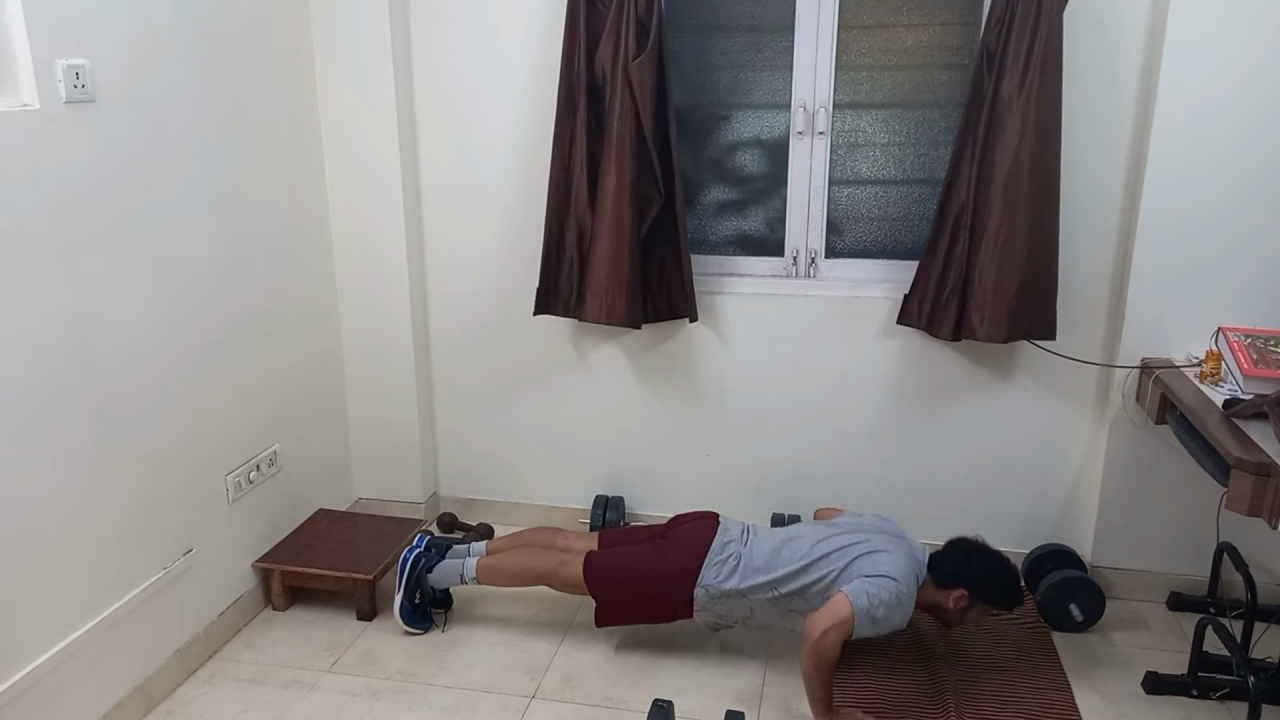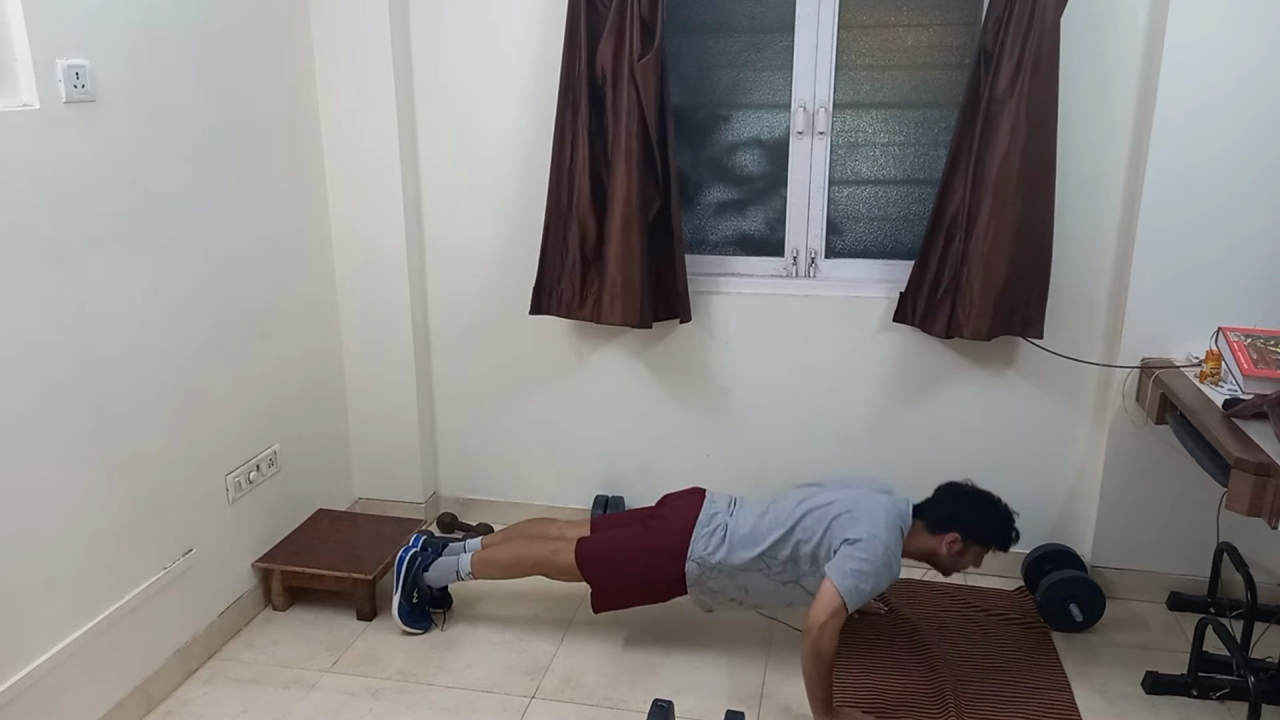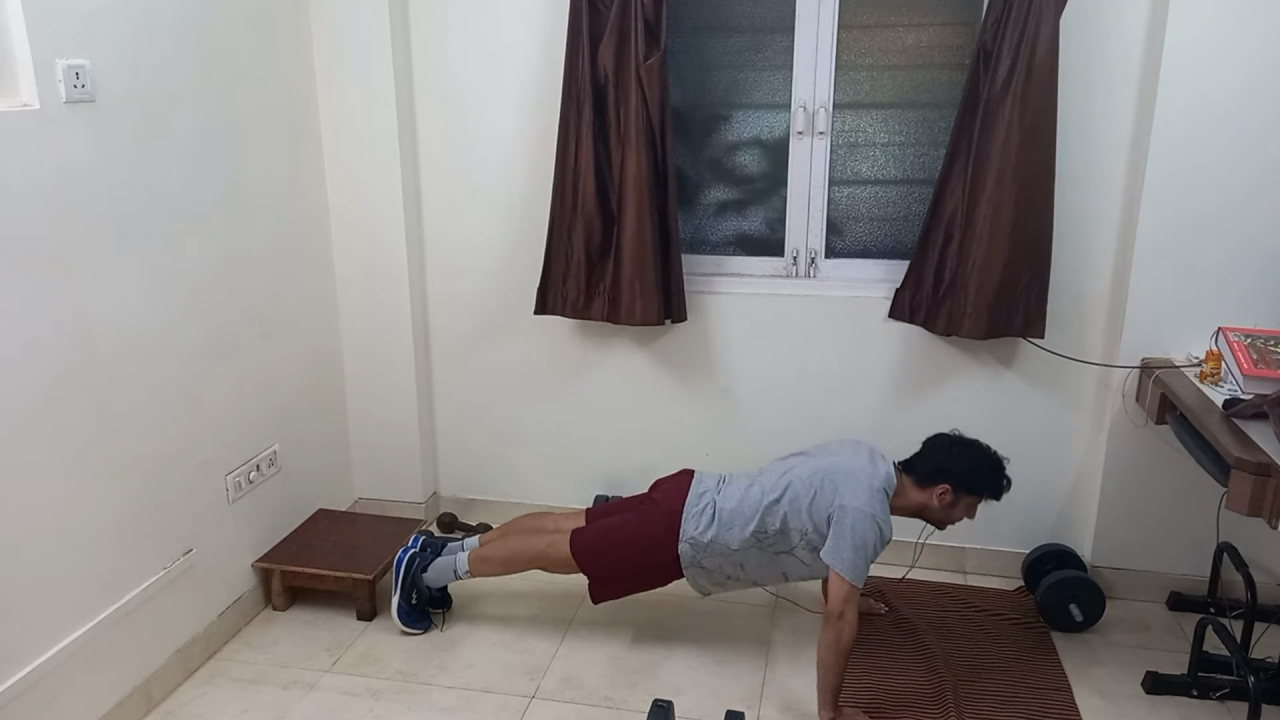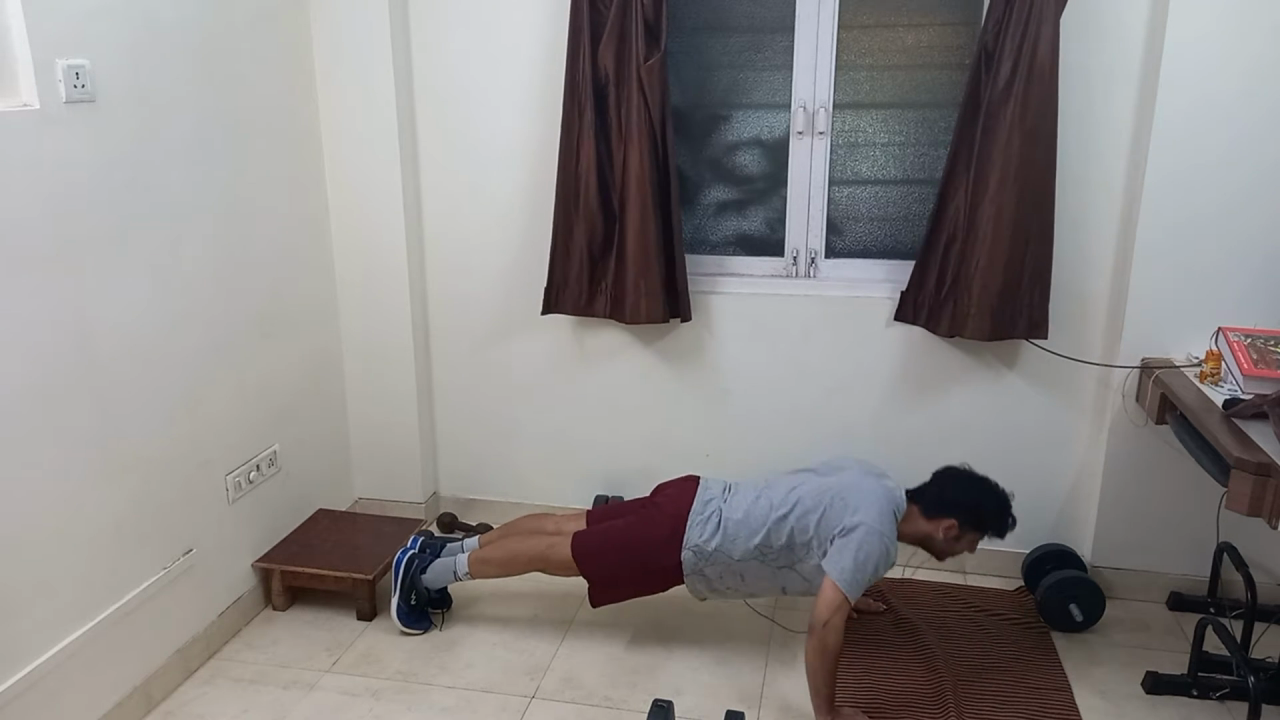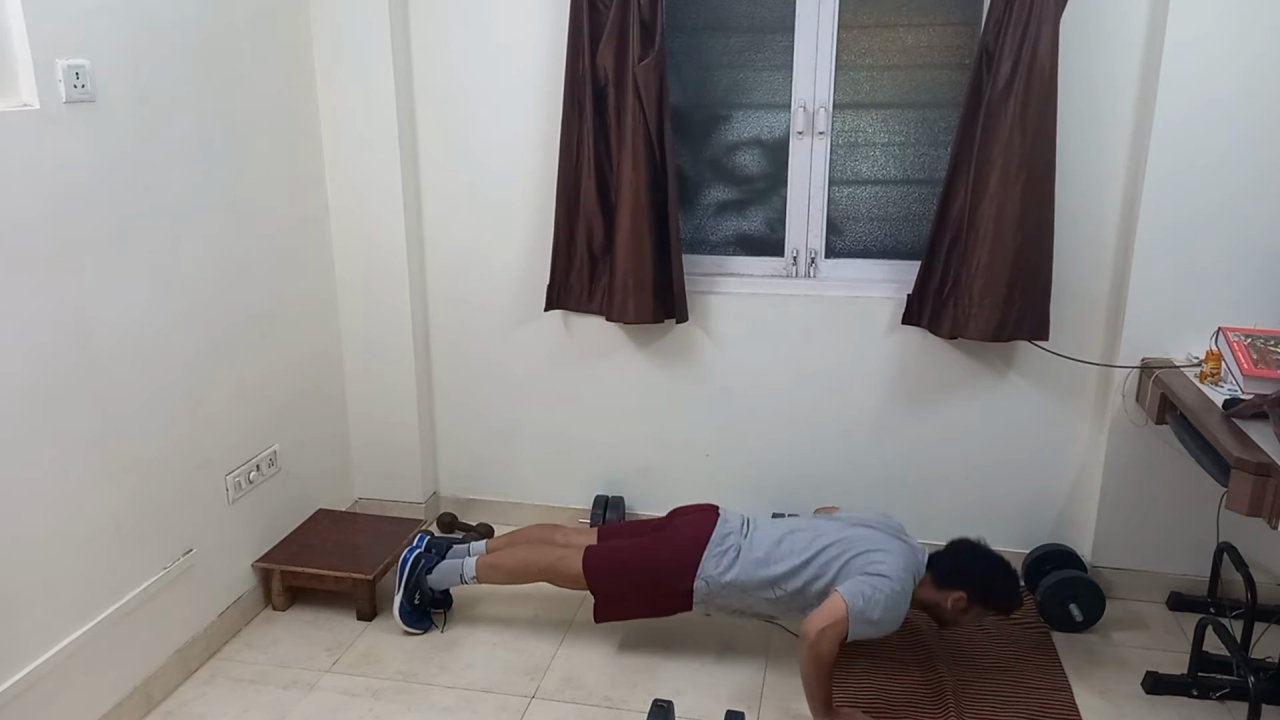
dt=0.3s
person 1, frame 1
left shoulder: (894, 540)
right shoulder: (894, 593)
left elbow: (824, 513)
right elbow: (819, 633)
left hip: (713, 539)
right hip: (701, 580)
left knee: (576, 544)
right knee: (567, 570)
left ankle: (449, 552)
right ankle: (435, 569)
person 1, frame 2
left shoulder: (882, 500)
right shoulder: (881, 548)
right elbow: (819, 628)
left wrist: (848, 596)
left hip: (700, 517)
right hip: (690, 554)
left knee: (568, 534)
right knee: (559, 561)
left ankle: (444, 552)
right ankle: (431, 568)
person 1, frame 3
left shoulder: (868, 459)
right shoulder: (867, 512)
right elbow: (838, 618)
left wrist: (847, 586)
left hip: (691, 498)
right hip: (684, 537)
left knee: (564, 527)
right knee: (554, 552)
left ankle: (440, 552)
right ankle: (432, 571)
person 1, frame 4
left shoulder: (879, 486)
right shoulder: (878, 536)
right elbow: (824, 623)
left wrist: (847, 589)
left hip: (695, 503)
right hip: (686, 541)
left knee: (564, 530)
right knee: (554, 554)
left ankle: (440, 550)
right ankle: (428, 570)
person 1, frame 5
left shoulder: (894, 538)
right shoulder: (892, 590)
right elbow: (817, 634)
left hip: (710, 531)
right hip: (699, 569)
left knee: (572, 541)
right knee: (564, 567)
left ankle: (448, 552)
right ankle: (436, 569)
